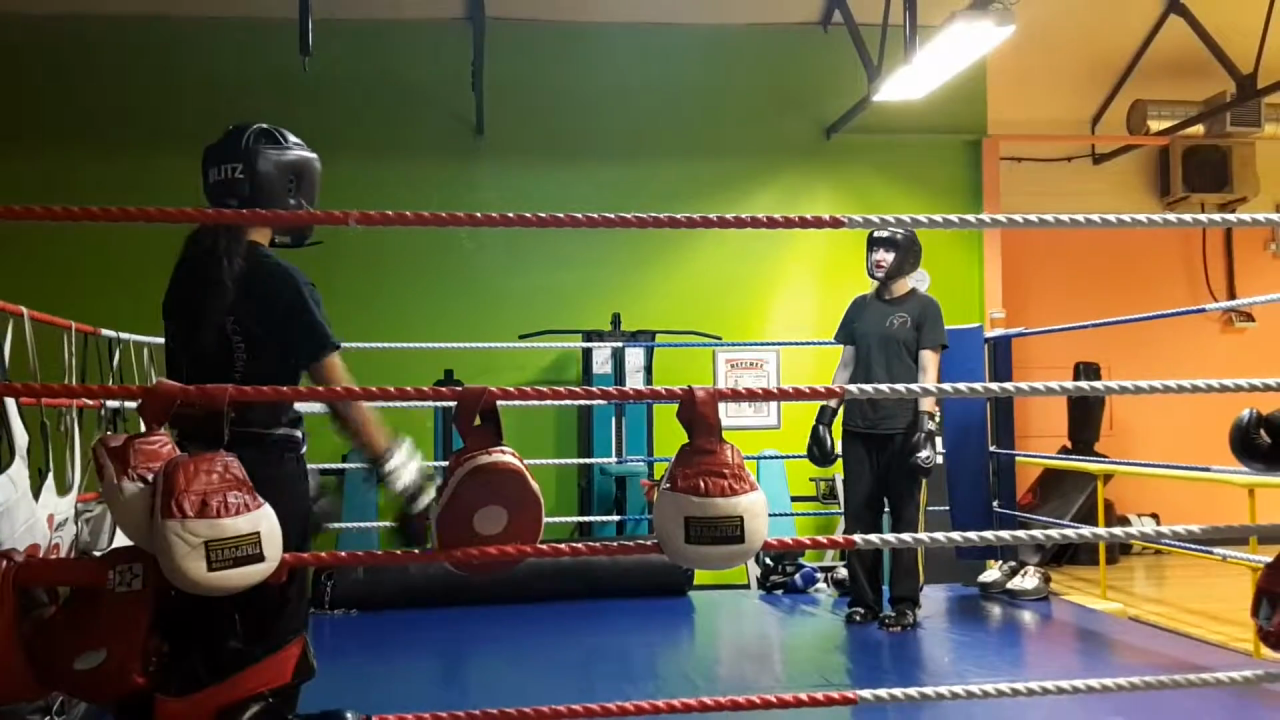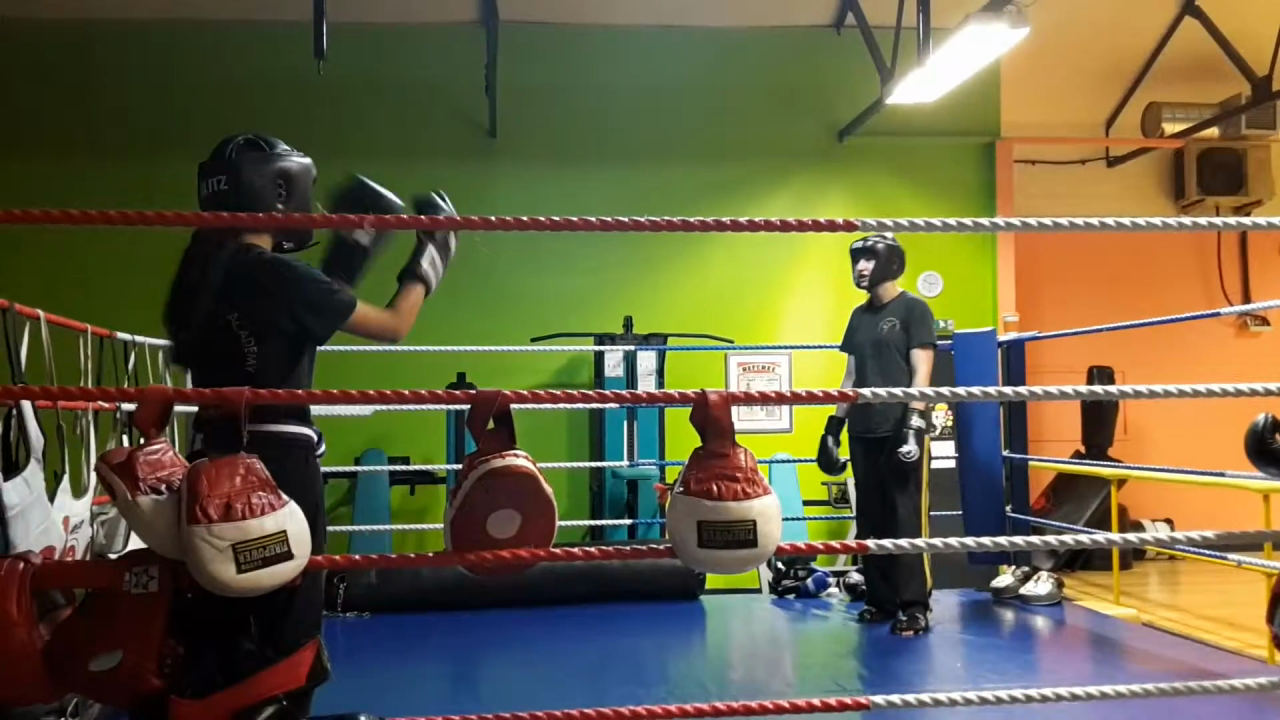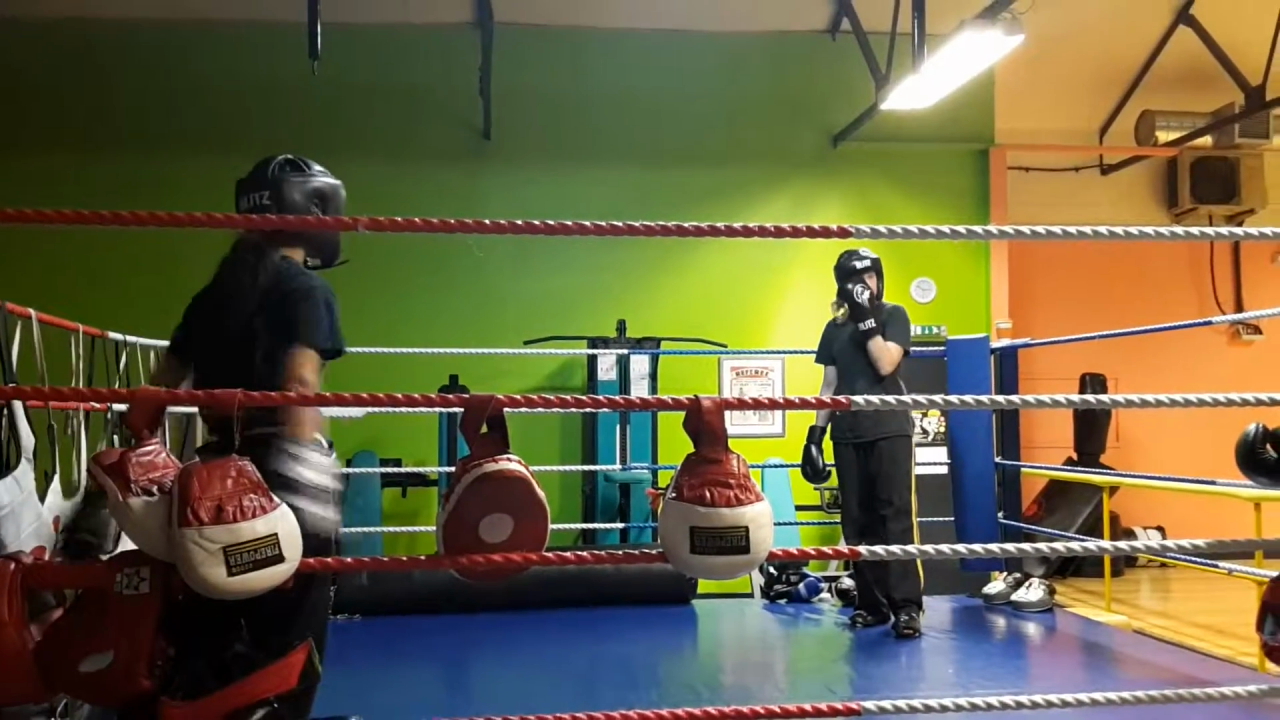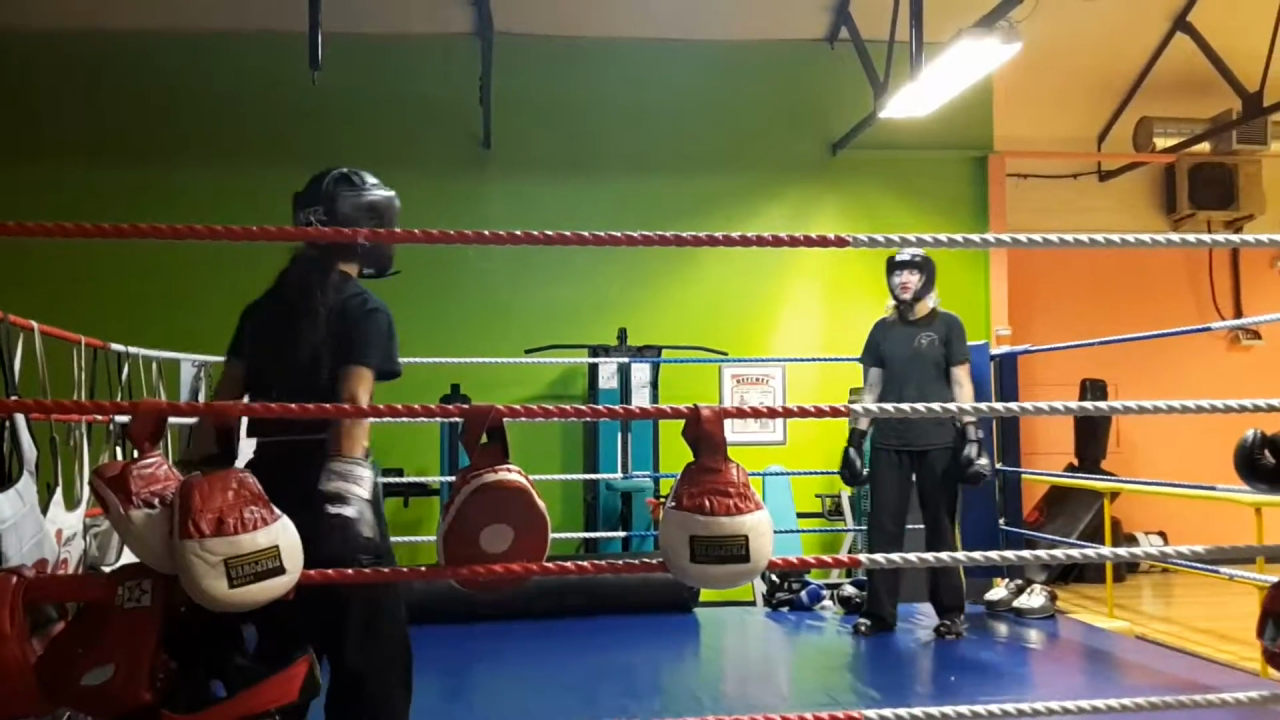
dt=1s
person 1, frame 1
left shoulder: (191, 269)
right shoulder: (277, 282)
right elbow: (338, 393)
right wrist: (403, 471)
left hip: (198, 459)
right hip: (259, 463)
left knee: (199, 631)
right knee: (273, 627)
person 1, frame 2
left shoulder: (203, 276)
right shoulder: (280, 277)
right elbow: (391, 326)
left wrist: (354, 248)
right wrist: (429, 256)
left hip: (215, 460)
right hip: (277, 463)
left knee: (211, 621)
right knee: (283, 625)
person 1, frame 3
left shoulder: (220, 290)
right shoulder: (305, 290)
left elbow: (162, 385)
right elbow: (301, 388)
right wrist: (305, 482)
right hip: (280, 471)
left knee: (209, 634)
right knee: (290, 633)
person 1, frame 4
left shoulder: (267, 306)
right shoulder: (365, 309)
left elbow: (223, 401)
right elbow: (351, 405)
right wrist: (348, 495)
left hip: (269, 479)
right hip: (323, 487)
left knee: (281, 642)
right knee: (371, 647)
person 2, frame 1
left shoulder: (923, 307)
right shoulder: (860, 306)
left elbow: (928, 372)
left wrist: (926, 425)
right wrist: (825, 416)
left hip: (902, 428)
right hip: (858, 427)
left knee: (905, 518)
right knee: (858, 516)
left ankle: (904, 603)
right ankle: (863, 600)
person 2, frame 2
left shoulder: (913, 309)
right shoulder: (859, 316)
left elbow: (921, 372)
left wrist: (914, 424)
right wrist: (833, 426)
left hip: (899, 430)
right hip: (863, 431)
left knee: (906, 519)
right knee: (870, 519)
left ankle: (915, 607)
right ankle: (882, 600)
person 2, frame 3
left shoulder: (893, 315)
right shoulder: (835, 327)
left elbow: (885, 365)
left wrist: (865, 318)
right wrist: (815, 435)
left hip: (890, 431)
right hip: (848, 435)
left knee: (896, 516)
right knee: (857, 520)
left ankle: (907, 606)
right ankle: (872, 602)
person 2, frame 4
left shoulder: (947, 325)
right shoulder: (882, 329)
left elbow: (961, 384)
right elbow: (872, 389)
left wrist: (970, 433)
right wrist: (855, 438)
left hip: (938, 442)
right hip: (889, 442)
left knee: (941, 527)
right knee: (883, 526)
left ankle: (950, 612)
right ankle: (878, 612)
